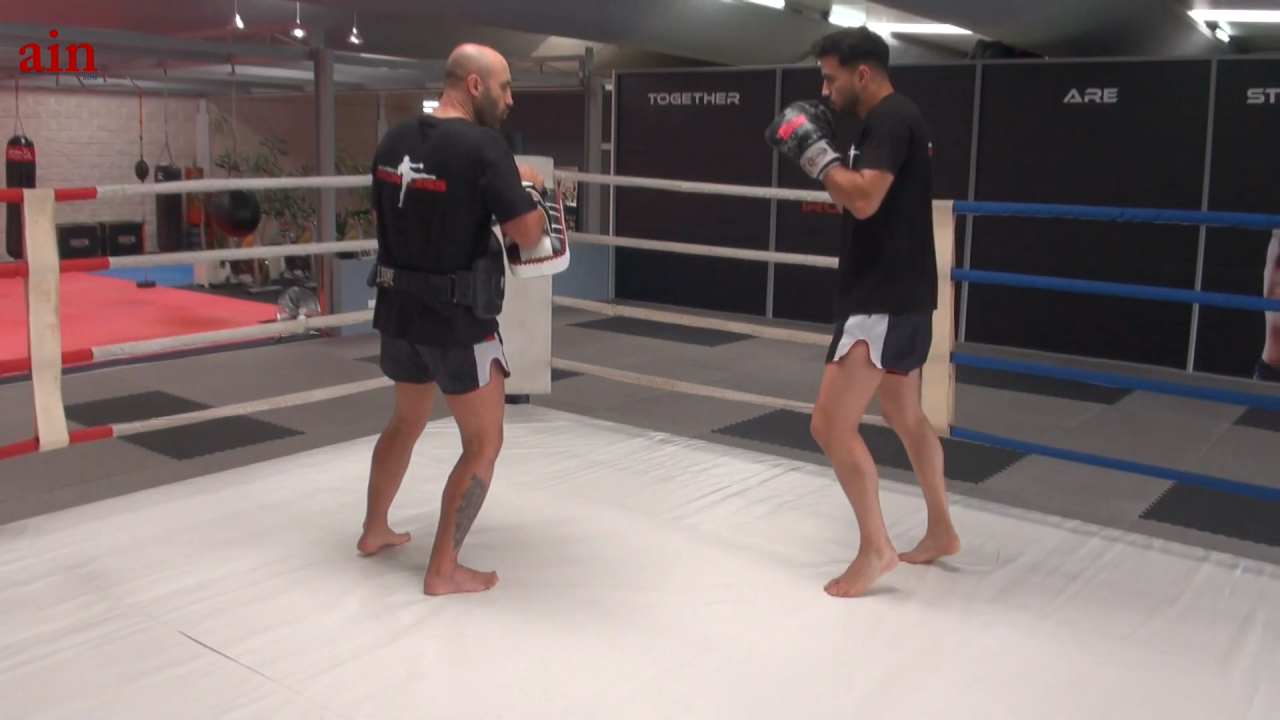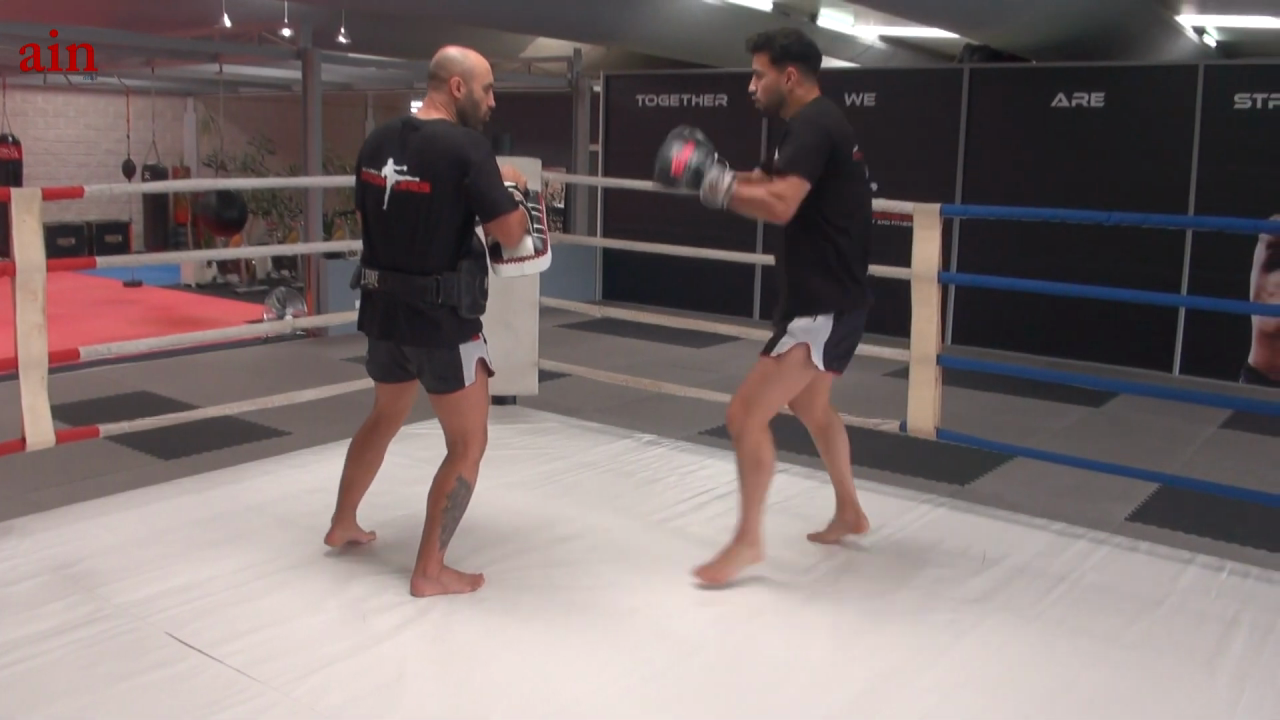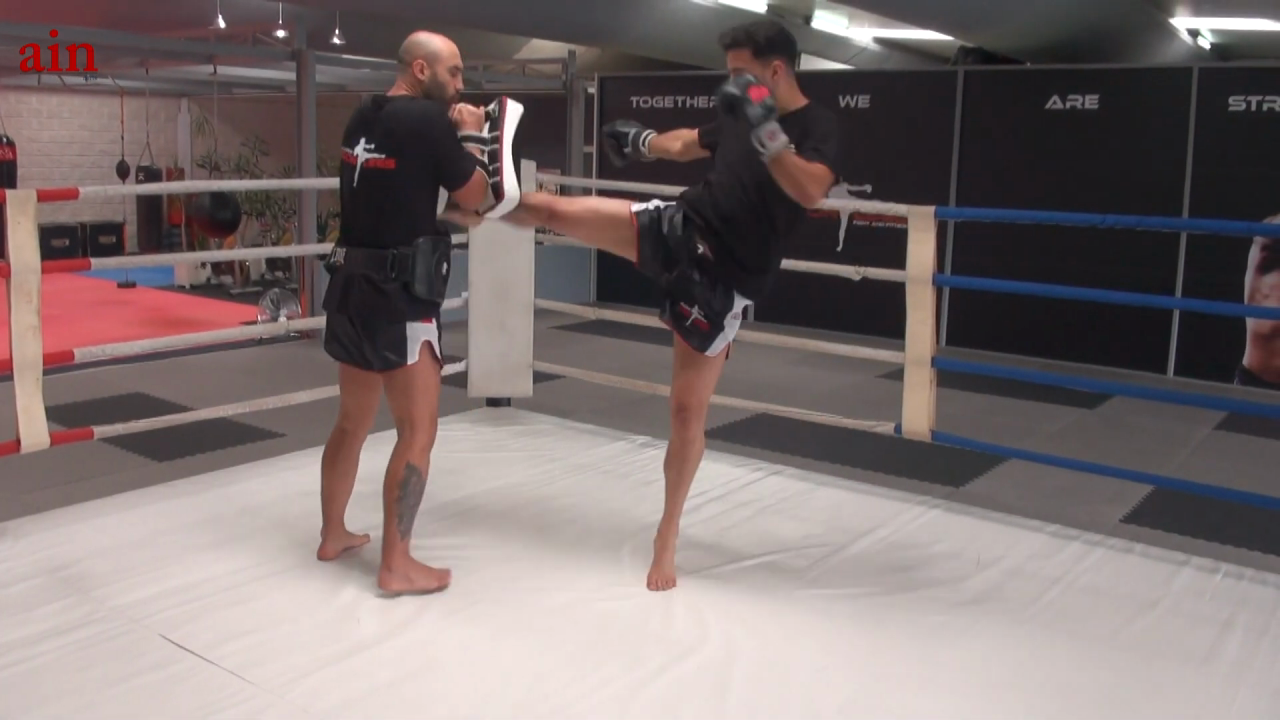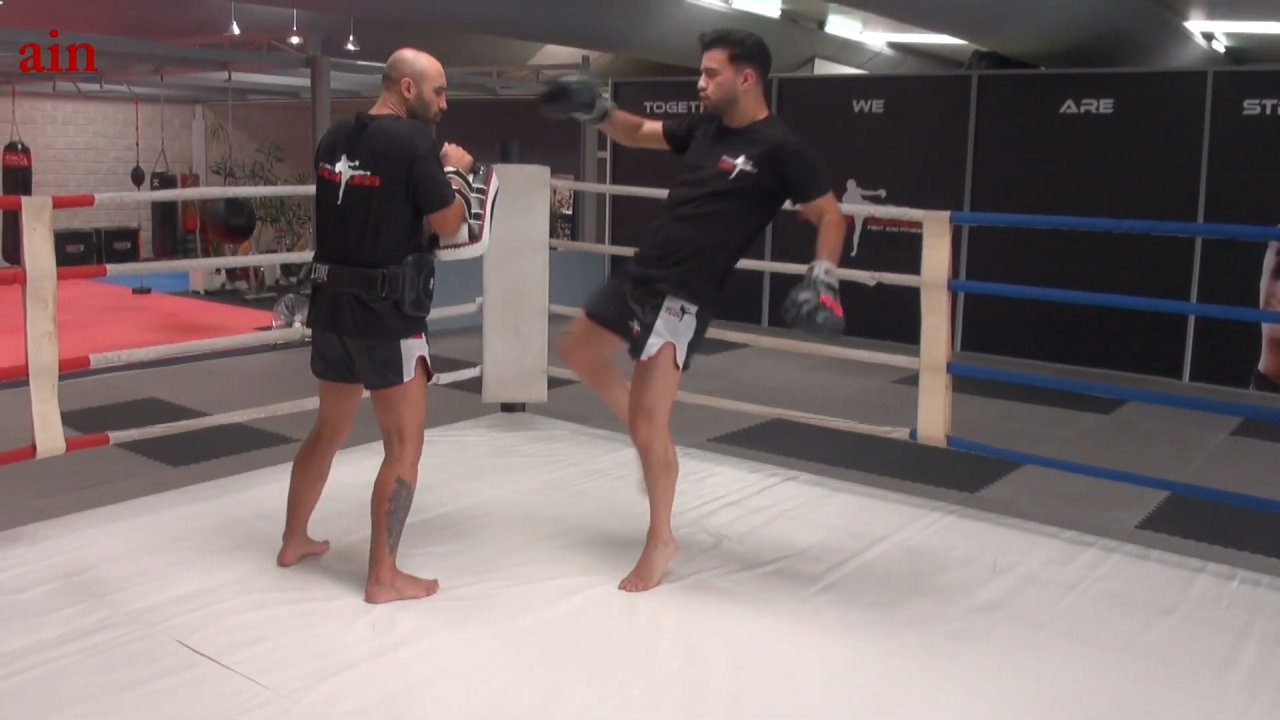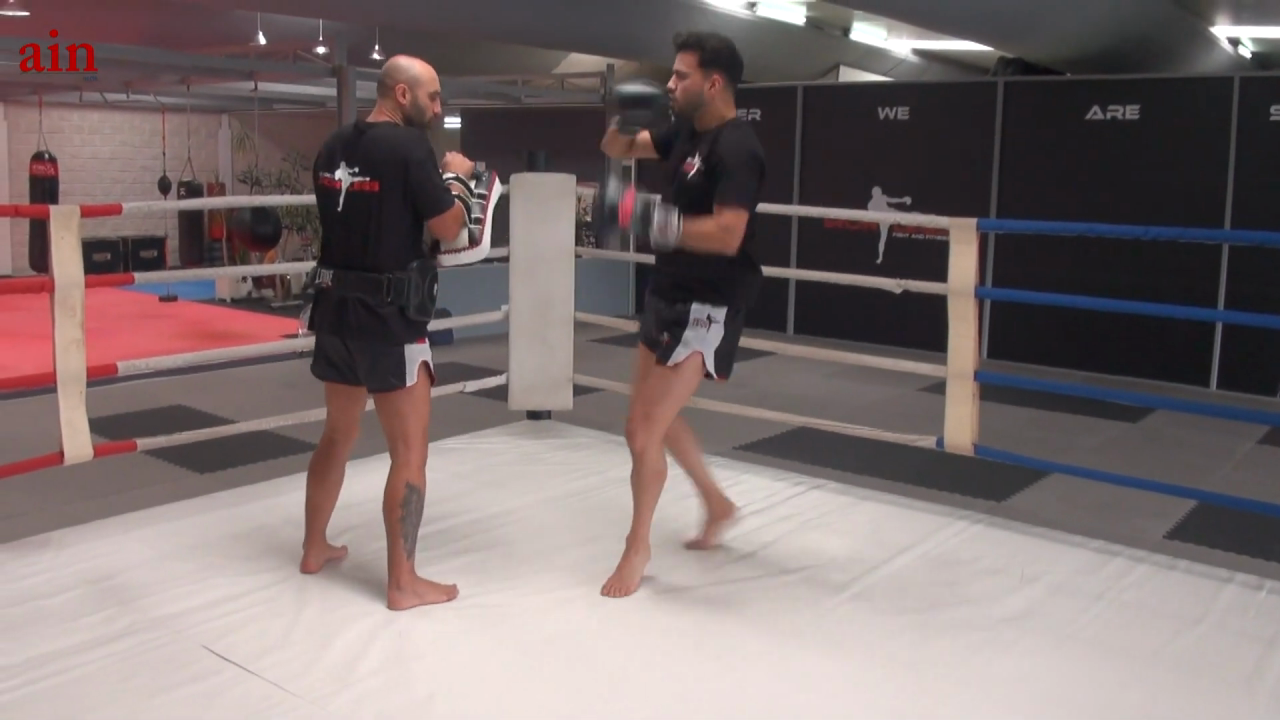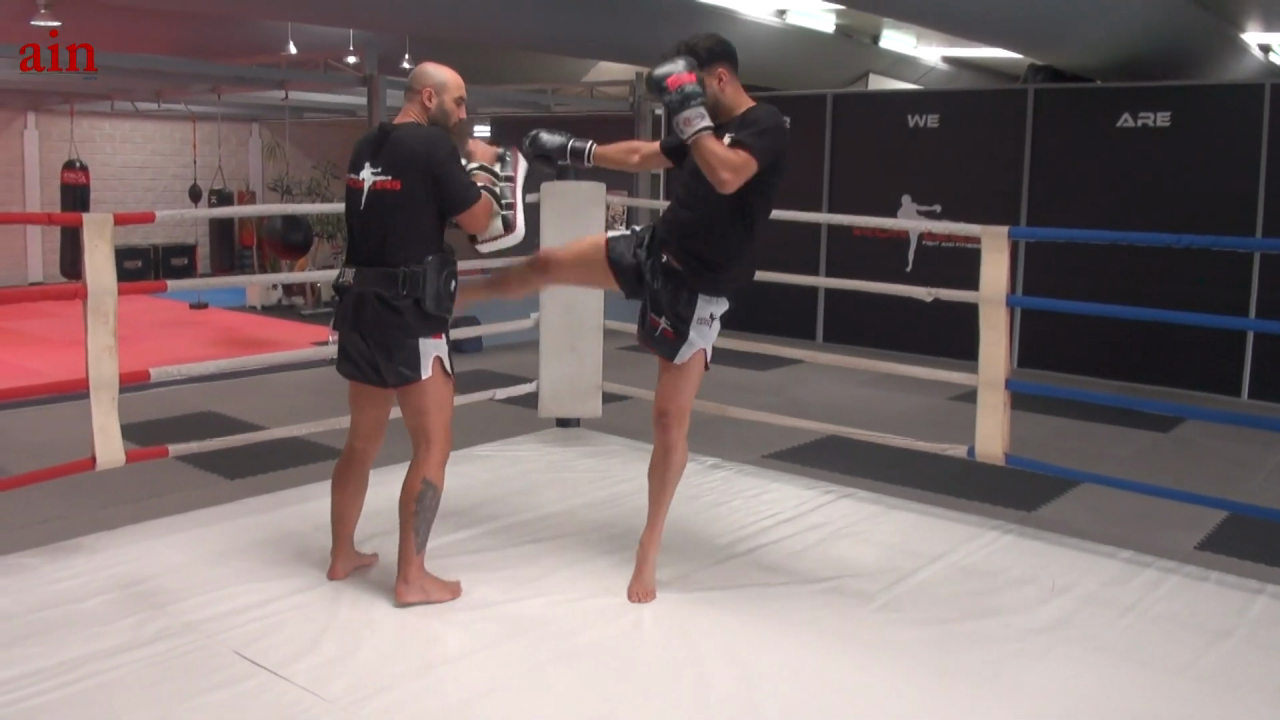
dt=0.4s
person 1, frame 1
left shoulder: (890, 119)
right shoulder: (893, 119)
left elbow: (863, 200)
right elbow: (860, 196)
left wrist: (813, 149)
right wrist: (819, 151)
left hip: (883, 301)
right hip: (902, 298)
left knee: (831, 425)
right knee: (906, 417)
left ankle: (875, 548)
right ankle: (940, 531)
person 1, frame 2
left shoulder: (812, 127)
right shoulder: (819, 122)
left elbow: (778, 206)
right elbow: (770, 183)
left wrist: (707, 178)
right wrist: (715, 172)
left hip: (823, 304)
right hip: (830, 296)
left knee: (744, 416)
right knee: (810, 405)
left ankle: (747, 540)
right ankle: (848, 512)
person 1, frame 3
left shoulder: (817, 126)
right shoulder: (737, 119)
left elbow: (811, 192)
right elbow: (686, 143)
left wrist: (762, 127)
right wrist: (639, 141)
left hip: (723, 280)
right hip: (678, 232)
left knee: (687, 416)
right knee: (554, 212)
left ankle: (667, 537)
person 1, frame 4
left shoulder: (781, 147)
right shoulder: (704, 127)
left elbow: (830, 217)
right elbow: (635, 131)
left wrist: (821, 279)
right wrist: (593, 106)
left hip: (681, 296)
right hip: (642, 271)
left knee: (649, 424)
right knee: (576, 352)
left ankle: (659, 543)
right ankle: (634, 415)
person 1, frame 5
left shoulder: (733, 148)
right shoulder: (680, 132)
left elbow: (727, 237)
right elbow: (619, 148)
left wrist: (643, 217)
right wrist: (625, 119)
left hip: (704, 306)
right hip: (672, 288)
left knee: (643, 432)
right knee: (656, 420)
left ankle: (637, 550)
right ankle: (716, 505)
person 1, frame 6
left shoulder: (766, 127)
right shoulder: (697, 124)
left elbow: (726, 178)
right elbow: (641, 155)
left wrist: (690, 109)
right wrist: (568, 149)
left hip: (698, 291)
right hip: (653, 253)
left knee: (670, 423)
right knee: (550, 263)
left ankle: (648, 549)
right ankle: (469, 292)
person 2, frame 1
left shoulder: (395, 140)
right shoulder: (483, 146)
right elbow: (527, 234)
right wrist: (526, 184)
left hip: (399, 308)
right hip: (457, 318)
left knee: (406, 421)
right knee: (483, 443)
left ankle: (374, 529)
right ankle: (444, 569)
person 2, frame 2
left shoulder: (378, 141)
right shoulder: (465, 147)
right elbow: (510, 234)
right wrist: (508, 185)
left hip: (384, 308)
right hip: (441, 317)
left knee: (385, 417)
right knee: (468, 444)
left ankle: (342, 524)
right ankle: (430, 571)
person 2, frame 3
left shoulder: (361, 118)
right shoulder: (427, 118)
right elbow: (475, 198)
right wrist: (472, 135)
left hip: (349, 288)
right hip: (399, 296)
left knee: (352, 421)
right knee: (417, 432)
left ankle: (333, 534)
right ankle: (397, 565)
person 2, frame 4
left shoulder: (336, 138)
right shoulder: (412, 140)
right elbow: (449, 223)
right wrist: (453, 168)
left hip: (333, 304)
right hip: (388, 313)
left knee: (330, 428)
right knee: (405, 445)
left ankle: (295, 540)
right ankle: (383, 576)
person 2, frame 5
left shoulder: (334, 147)
right shoulder: (409, 145)
right elbow: (449, 228)
right wrist: (454, 175)
left hip: (336, 309)
right hip: (389, 316)
left knee: (337, 436)
right knee: (410, 450)
left ankle: (314, 547)
right ankle: (404, 582)
person 2, frame 6
left shoulder: (365, 148)
right shoulder: (431, 144)
right elbow: (479, 220)
left wrist: (460, 169)
right wrist: (481, 168)
left hip: (359, 306)
right hip: (409, 313)
left knee: (362, 439)
right knee: (431, 445)
left ankle: (342, 554)
right ankle: (412, 576)
